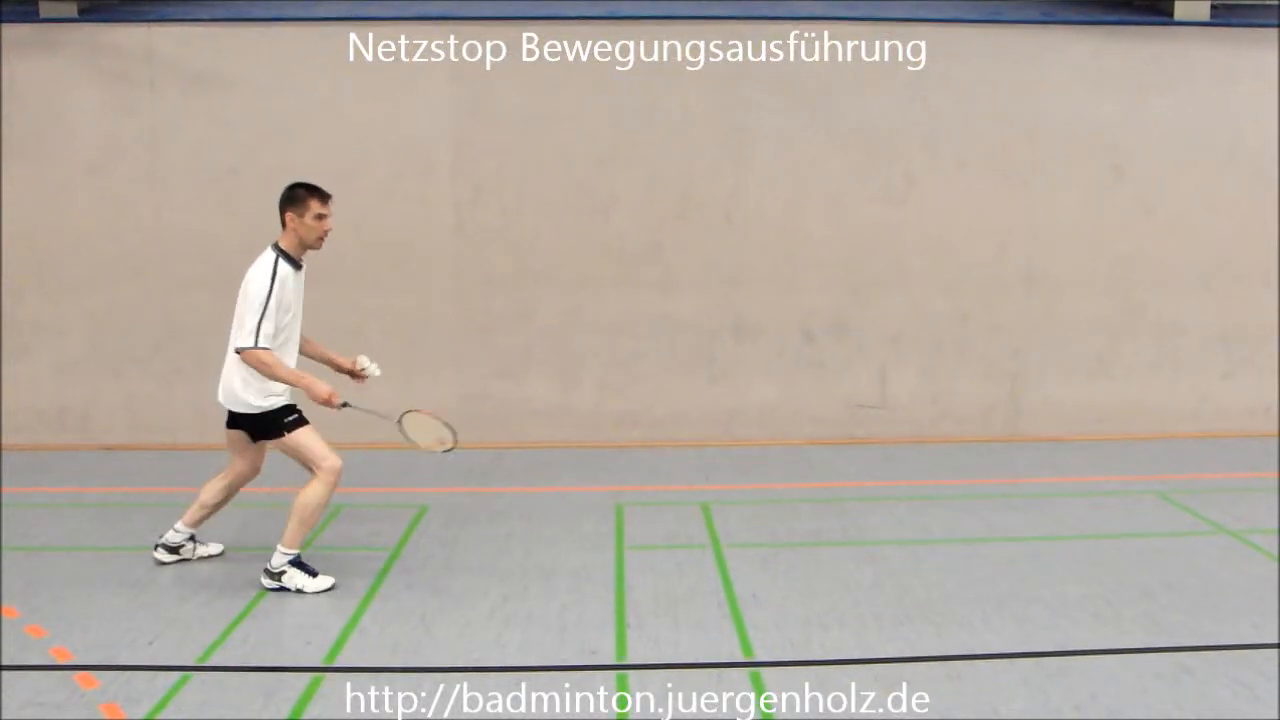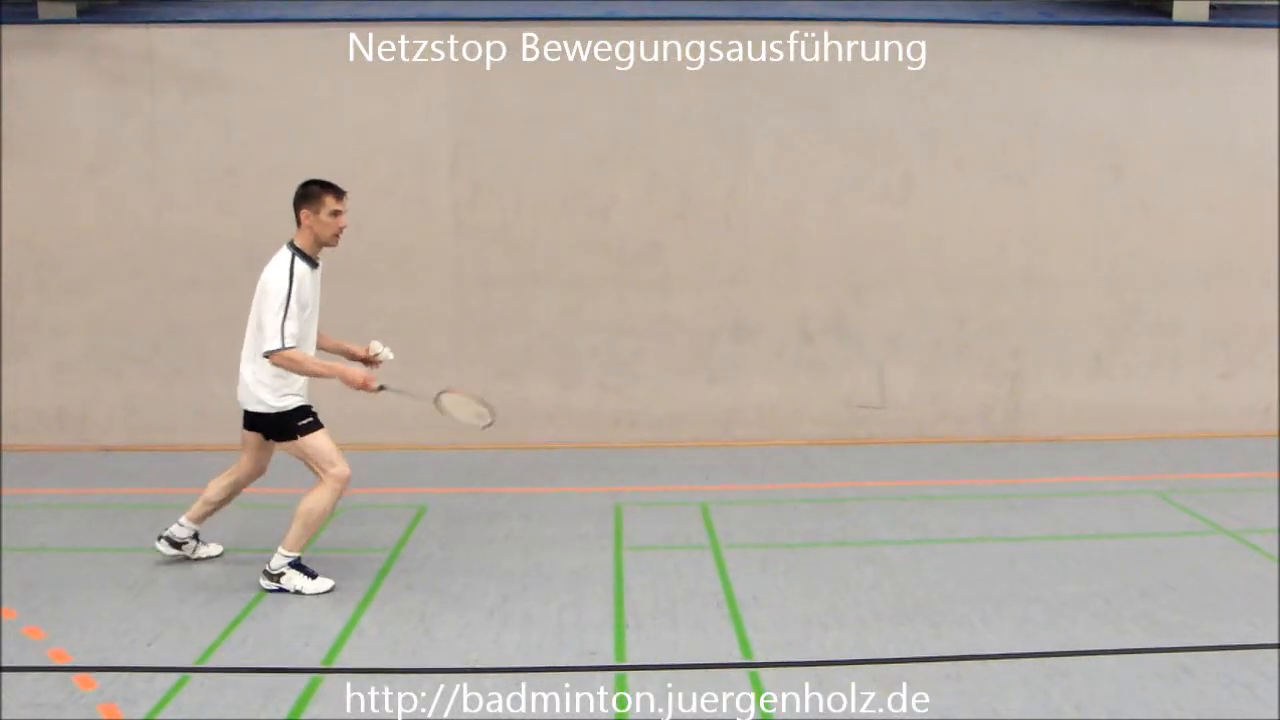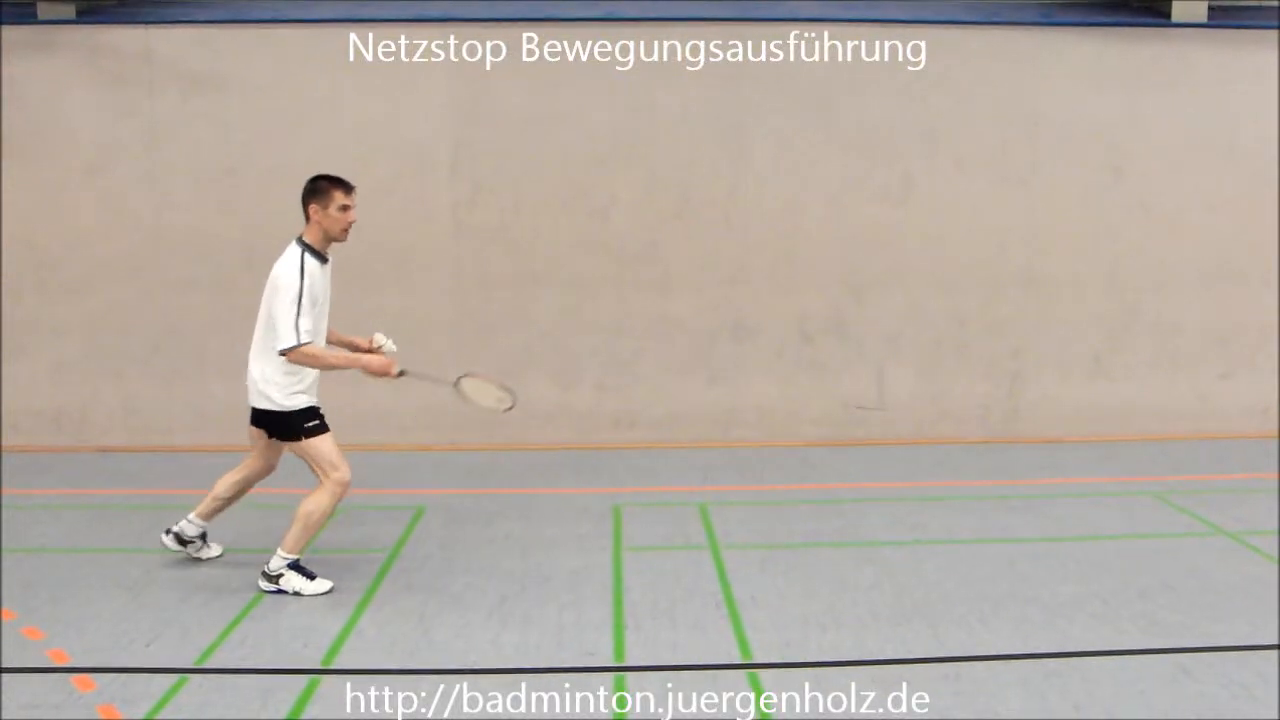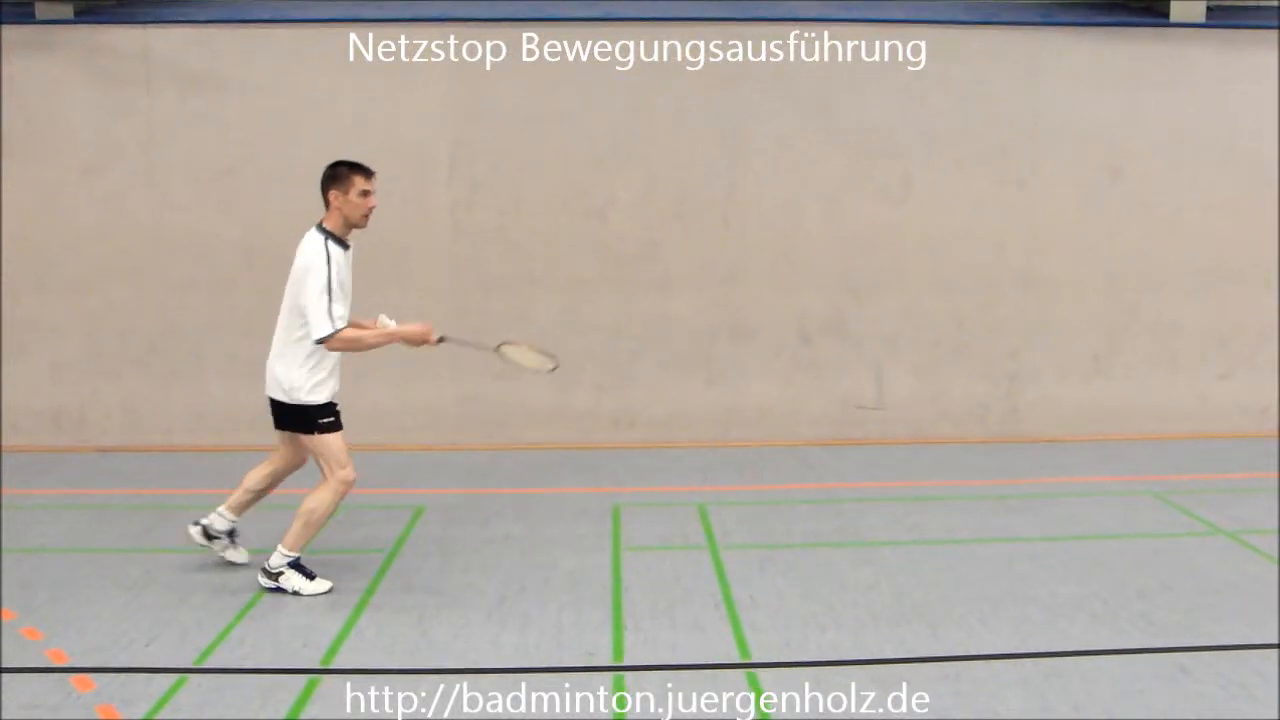
dt=0.2s
person 1, frame 1
left shoulder: (292, 267)
right shoulder: (270, 275)
right elbow: (250, 350)
left wrist: (335, 361)
right wrist: (308, 384)
left hip: (250, 394)
right hip: (260, 398)
left knee: (242, 470)
right knee: (328, 467)
left ankle: (176, 539)
right ankle: (282, 566)
person 1, frame 2
left shoulder: (306, 265)
right shoulder: (287, 274)
right elbow: (279, 353)
left wrist: (347, 350)
right wrist: (341, 372)
left hip: (267, 394)
right hip: (277, 398)
left knee: (248, 469)
right knee: (336, 474)
left ankle: (180, 534)
right ankle: (281, 568)
person 1, frame 3
left shoulder: (315, 260)
right shoulder: (297, 271)
right elbow: (295, 350)
left wrist: (353, 342)
right wrist: (360, 363)
left hip: (276, 391)
right hip: (285, 396)
left knee: (258, 466)
right knee: (336, 477)
left ankle: (188, 530)
right ankle: (280, 569)
person 1, frame 4
left shoulder: (329, 245)
right shoulder: (322, 257)
right elbow: (332, 338)
left wrist: (370, 326)
right wrist: (398, 335)
left hip: (295, 381)
right hip: (303, 387)
left knee: (288, 460)
right knee: (340, 476)
left ankle: (217, 524)
right ankle: (280, 566)
